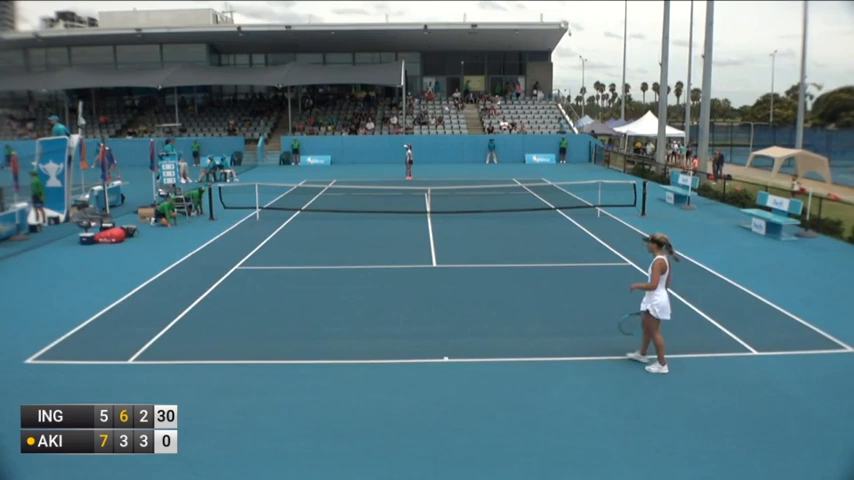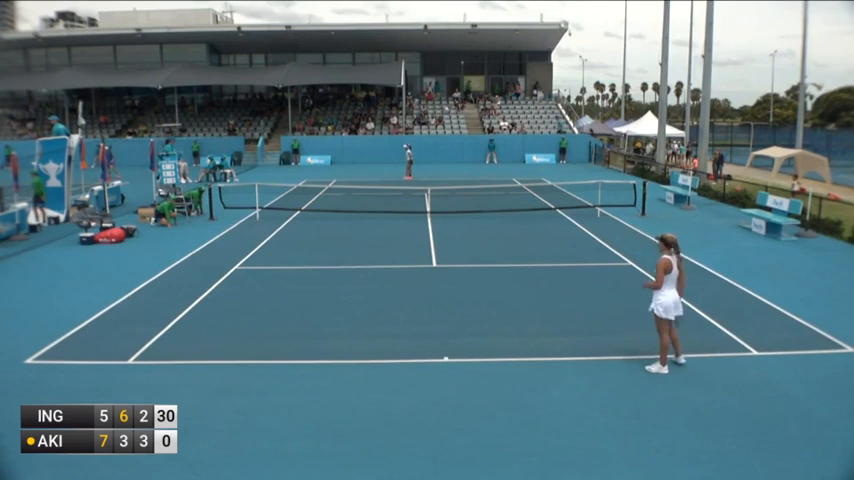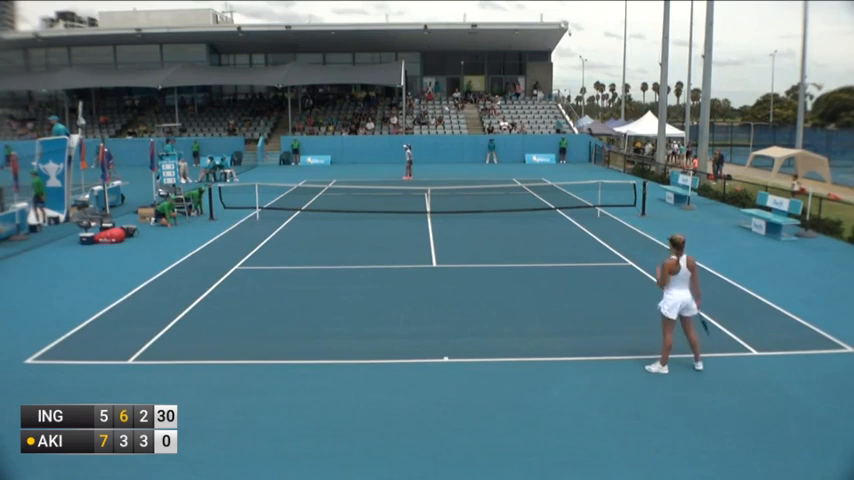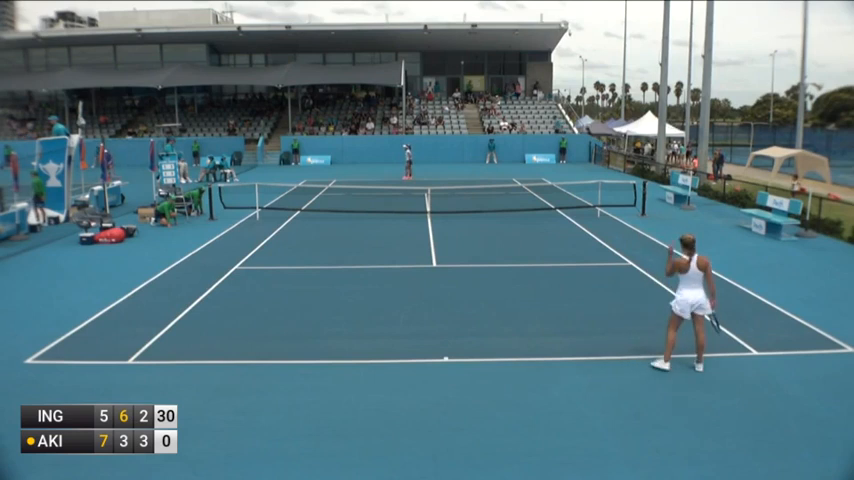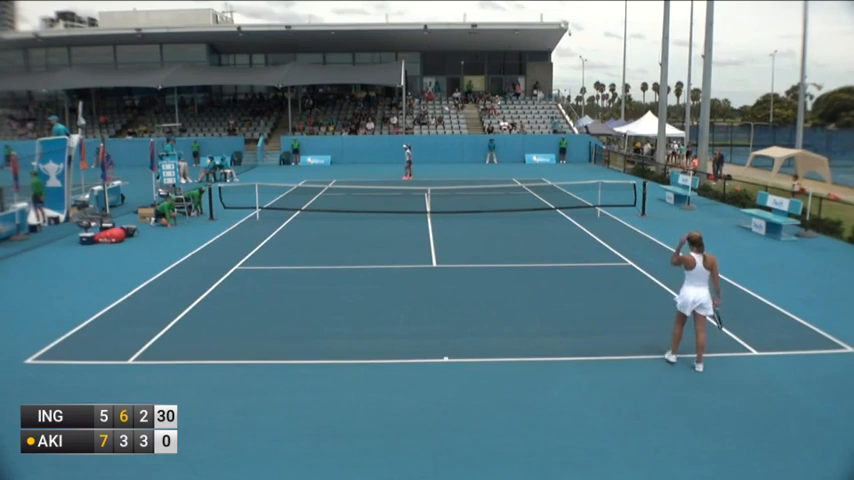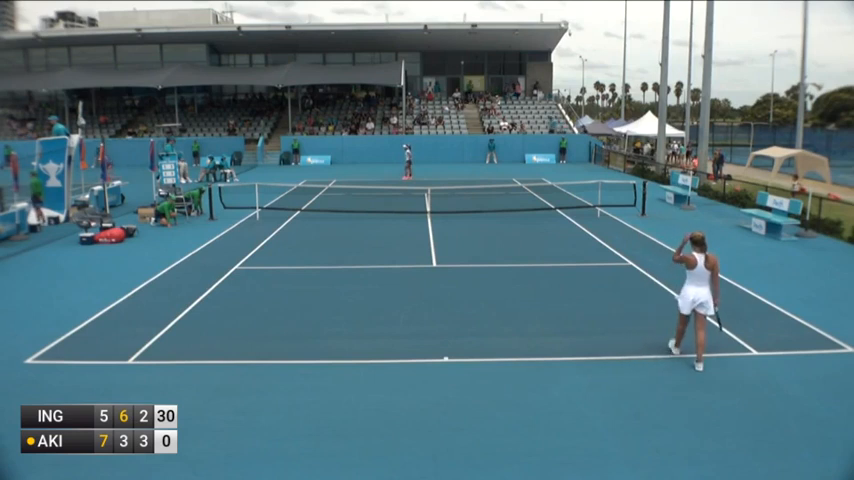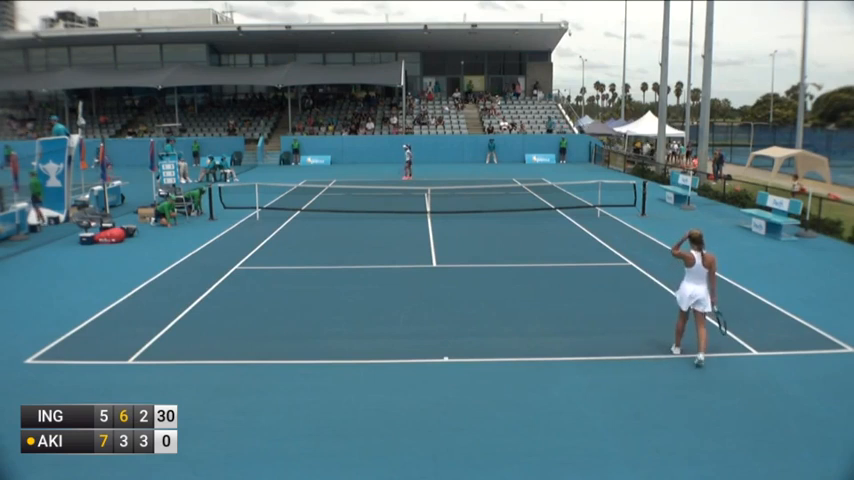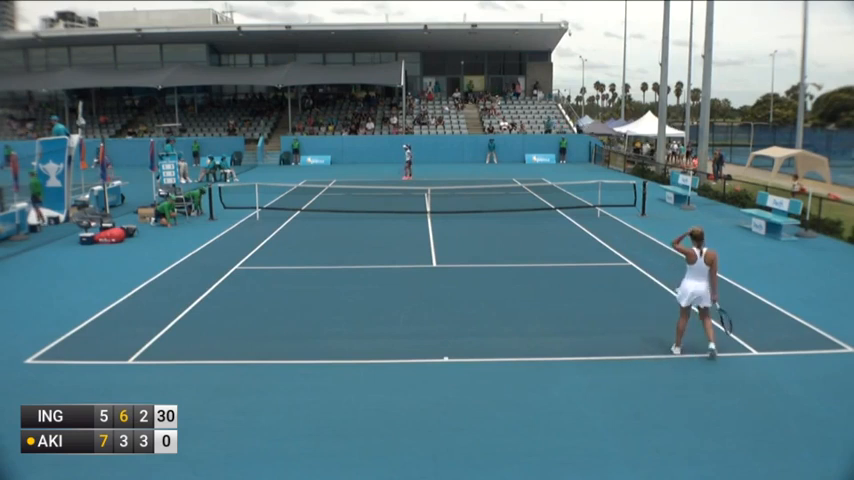
dt=0.2s
person 1, frame 1
left shoulder: (658, 262)
right shoulder: (664, 259)
left elbow: (653, 285)
right elbow: (667, 283)
left wrist: (636, 286)
left hip: (656, 300)
right hip: (660, 299)
left knee: (655, 332)
right knee: (647, 327)
left ankle: (662, 365)
right ankle: (642, 354)
person 1, frame 2
left shoulder: (662, 262)
right shoulder: (678, 260)
left elbow: (657, 285)
right elbow: (681, 282)
left wrist: (647, 285)
right wrist: (679, 297)
left hip: (663, 300)
right hip: (674, 297)
left knee: (663, 333)
right knee: (671, 329)
left ankle: (662, 365)
right ankle: (679, 356)
person 1, frame 3
left shoulder: (668, 263)
right shoulder: (691, 261)
left elbow: (661, 284)
right elbow: (696, 284)
left wrist: (658, 272)
right wrist: (697, 299)
left hip: (672, 299)
right hip: (686, 298)
left knee: (667, 333)
right knee: (690, 331)
left ankle: (662, 365)
right ankle: (698, 362)
person 1, frame 4
left shoulder: (679, 262)
right shoulder: (704, 261)
left elbow: (668, 273)
right elbow: (710, 282)
left wrist: (670, 254)
right wrist: (713, 298)
left hip: (684, 298)
right hip: (700, 298)
left knee: (672, 329)
right knee: (699, 332)
left ankle: (665, 362)
right ankle: (699, 363)
person 1, frame 5
left shoulder: (686, 259)
right shoulder: (711, 259)
left elbow: (673, 262)
right elbow: (716, 281)
left wrist: (680, 245)
right wrist: (718, 297)
left hip: (687, 295)
right hip: (703, 296)
left knee: (679, 325)
right knee: (700, 331)
left ankle: (672, 355)
right ankle: (699, 363)
person 1, frame 6
left shoulder: (688, 258)
right shoulder: (713, 259)
left elbow: (675, 258)
right elbow: (715, 281)
left wrist: (683, 243)
right wrist: (716, 297)
left hip: (689, 294)
right hip: (704, 295)
left knee: (682, 324)
right knee: (700, 330)
left ankle: (676, 346)
right ankle: (699, 362)
person 1, frame 7
left shoulder: (687, 256)
right shoulder: (710, 258)
left elbow: (673, 251)
right elbow: (712, 279)
left wrist: (683, 238)
right wrist: (713, 296)
left hip: (687, 290)
right hip: (702, 293)
left knee: (682, 320)
right knee: (700, 325)
left ankle: (677, 347)
right ankle: (701, 353)
person 1, frame 8
left shoulder: (689, 253)
right shoulder: (712, 254)
left elbow: (674, 243)
right elbow: (713, 276)
left wrist: (686, 233)
right wrist: (714, 293)
left hip: (688, 287)
right hip: (703, 289)
left knee: (683, 318)
right knee: (706, 318)
left ankle: (677, 347)
right ankle: (712, 343)
